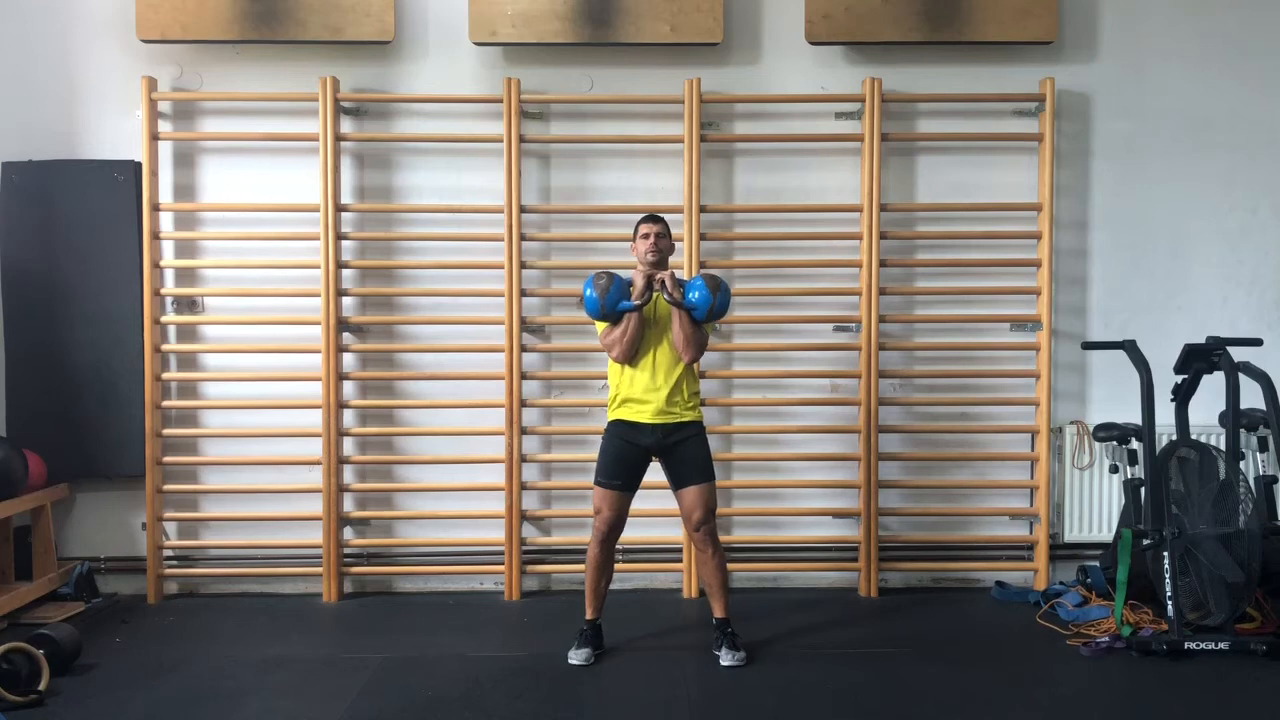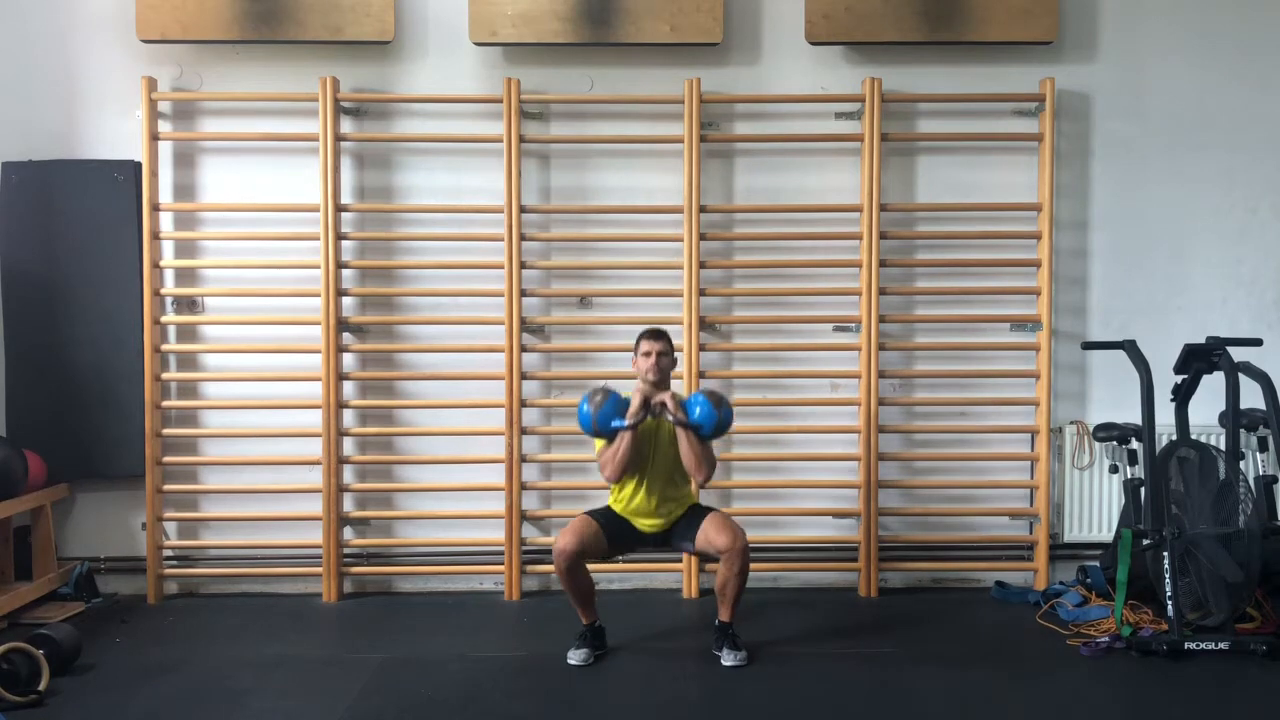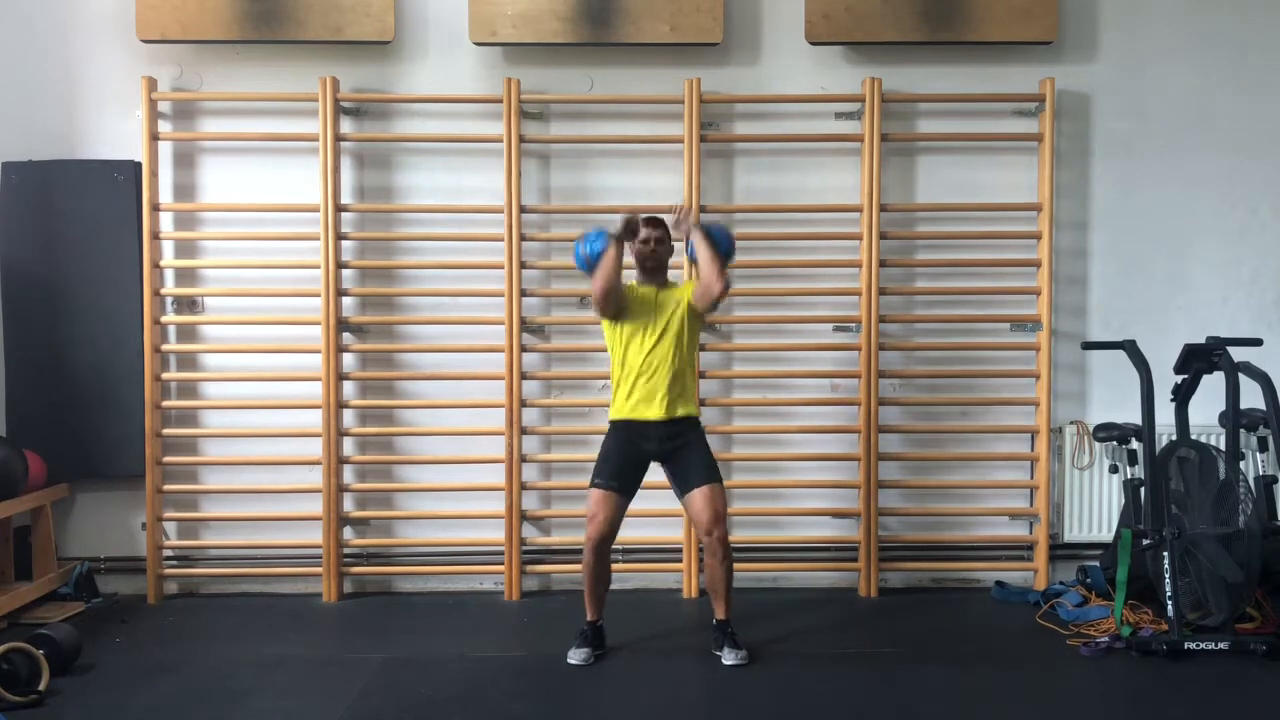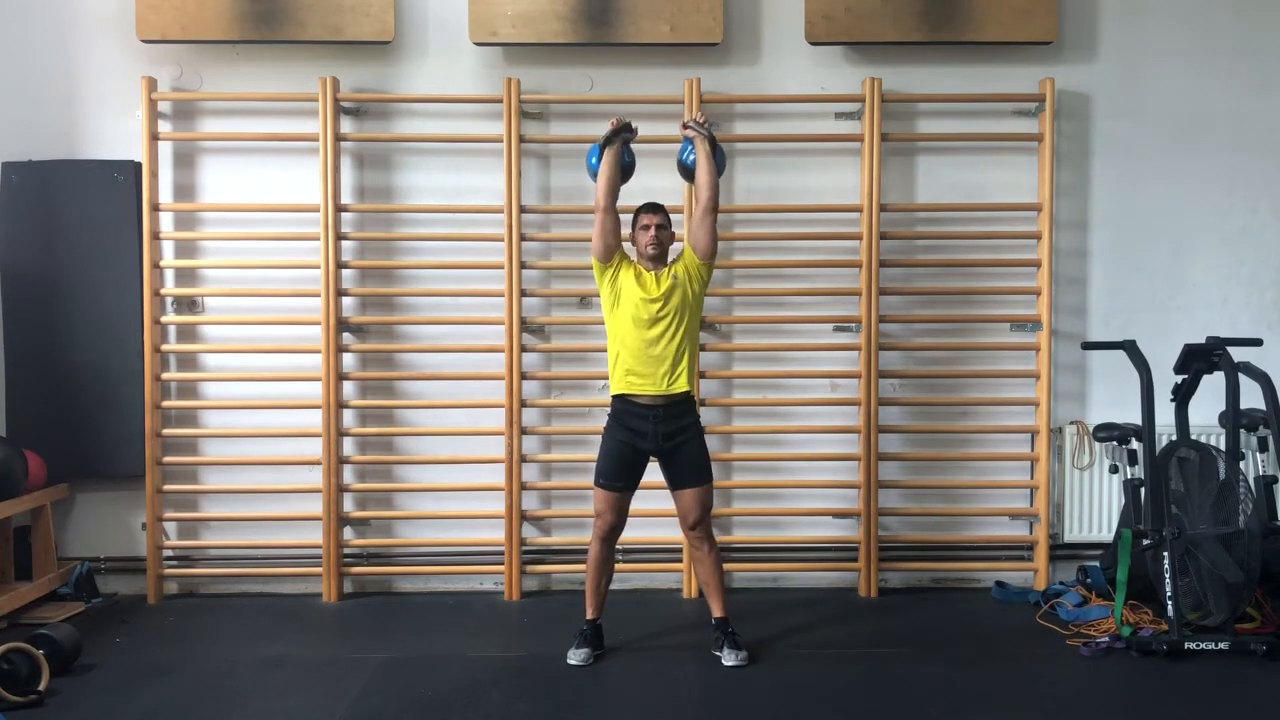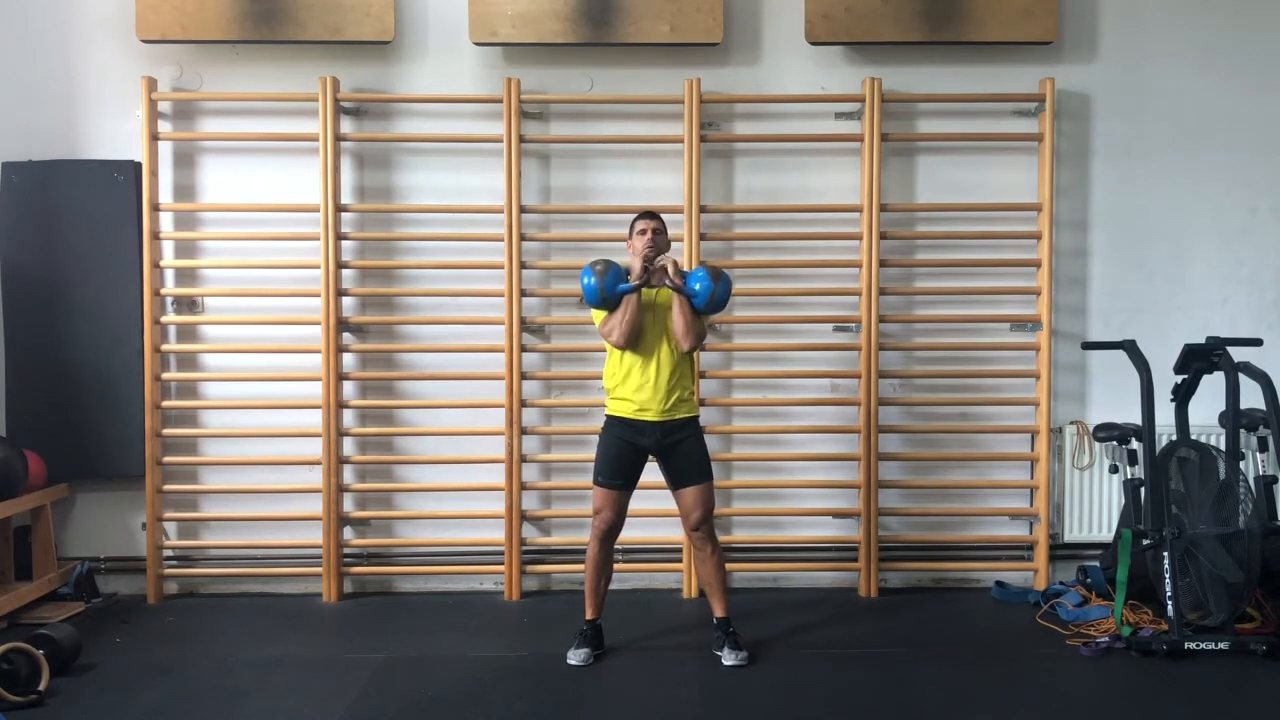
dt=1s
person 1, frame 1
left shoulder: (690, 294)
left elbow: (690, 353)
right elbow: (619, 352)
left wrist: (674, 295)
right wrist: (638, 296)
left hip: (682, 424)
right hip: (628, 423)
left knee: (703, 528)
right knee: (605, 528)
left ankle: (723, 628)
right ankle: (591, 628)
person 1, frame 2
left shoulder: (688, 410)
left elbow: (702, 475)
right elbow: (611, 473)
left wrist: (679, 417)
right wrist: (633, 417)
left hip: (679, 514)
right hip: (625, 515)
left knee: (735, 543)
right knee: (565, 548)
left ankle: (724, 629)
right ankle: (591, 629)
person 1, frame 3
left shoulder: (688, 295)
right shoulder: (618, 294)
left elbow: (718, 288)
right elbow: (599, 290)
left wrist: (694, 233)
right wrist: (617, 240)
left hip: (682, 427)
right hip: (628, 427)
left knee: (713, 528)
right knee: (597, 533)
left ankle: (722, 629)
right ankle: (592, 629)
person 1, frame 4
left shoulder: (690, 273)
right shoulder: (615, 274)
left elbow: (707, 206)
right elbow: (603, 206)
left wrist: (701, 142)
right wrist: (613, 145)
left hip: (680, 416)
right hip: (627, 415)
left knee: (698, 527)
right knee: (605, 528)
left ankle: (721, 627)
right ankle: (591, 628)
person 1, frame 5
left shoulder: (684, 292)
left elbow: (689, 343)
right elbow: (619, 339)
left wrist: (677, 285)
right wrist: (635, 282)
left hip: (679, 423)
right hip: (624, 422)
left knee: (701, 528)
right knee: (603, 529)
left ankle: (723, 628)
right ankle: (591, 628)
